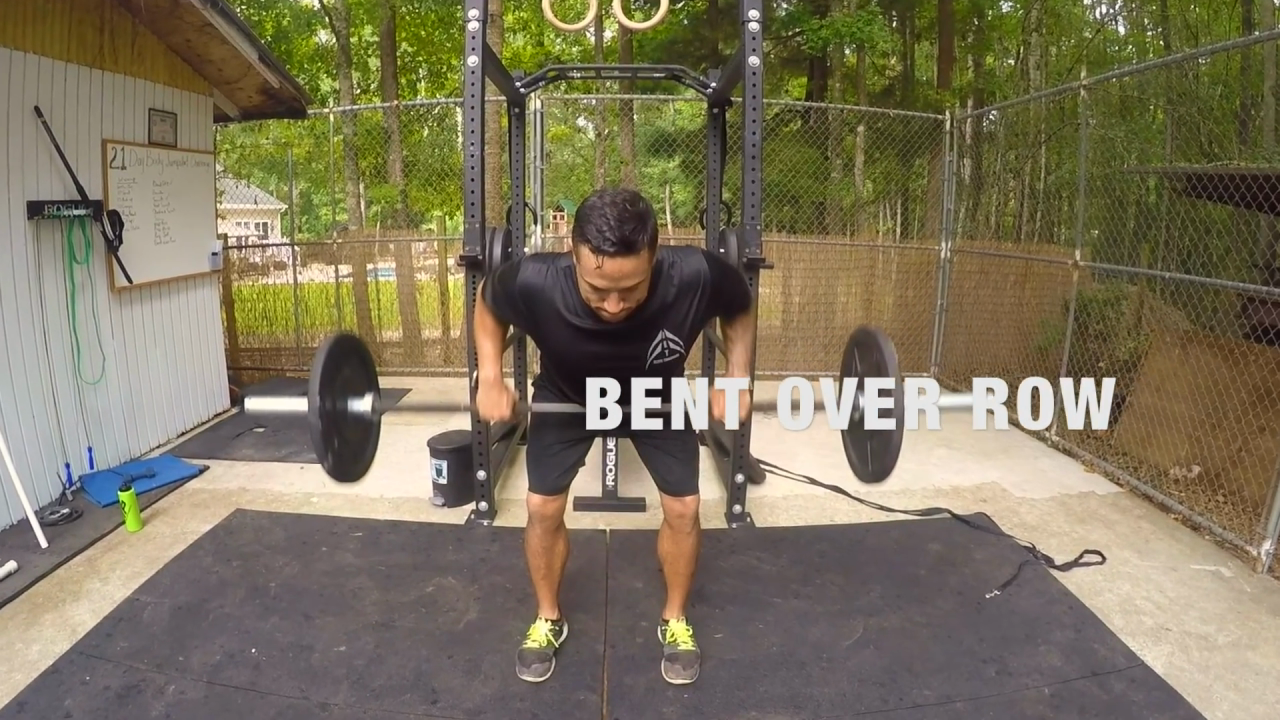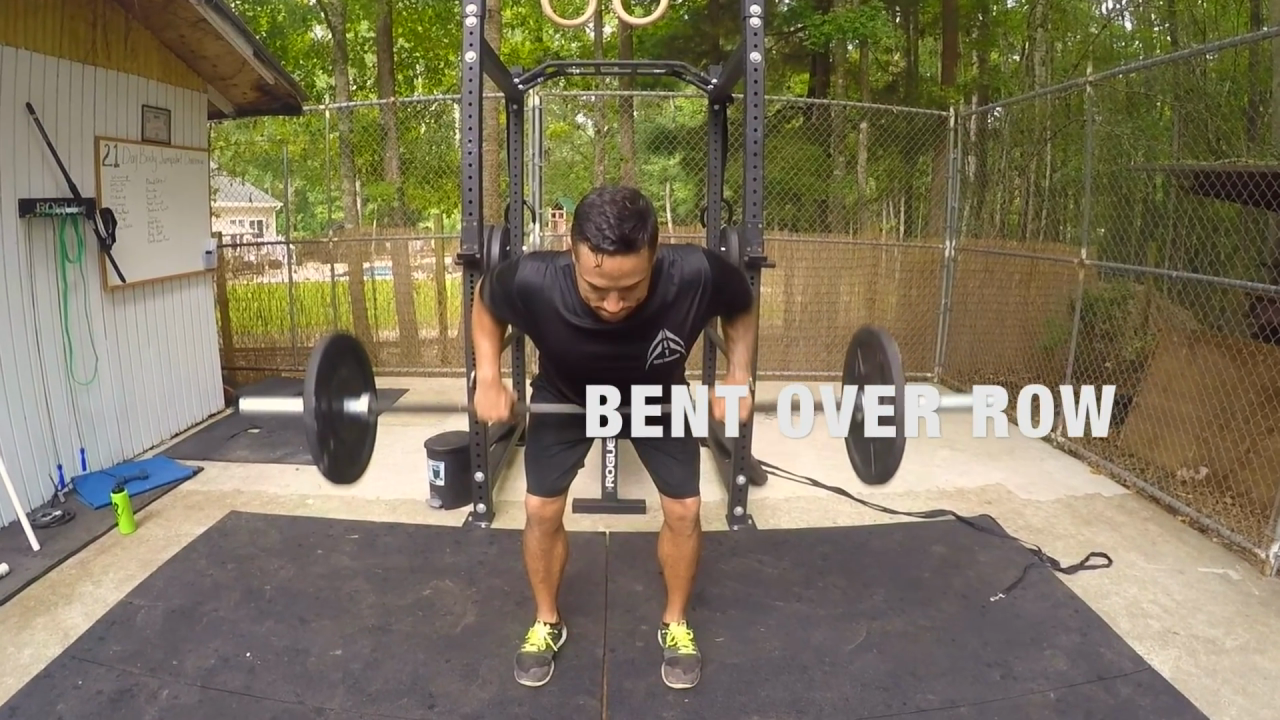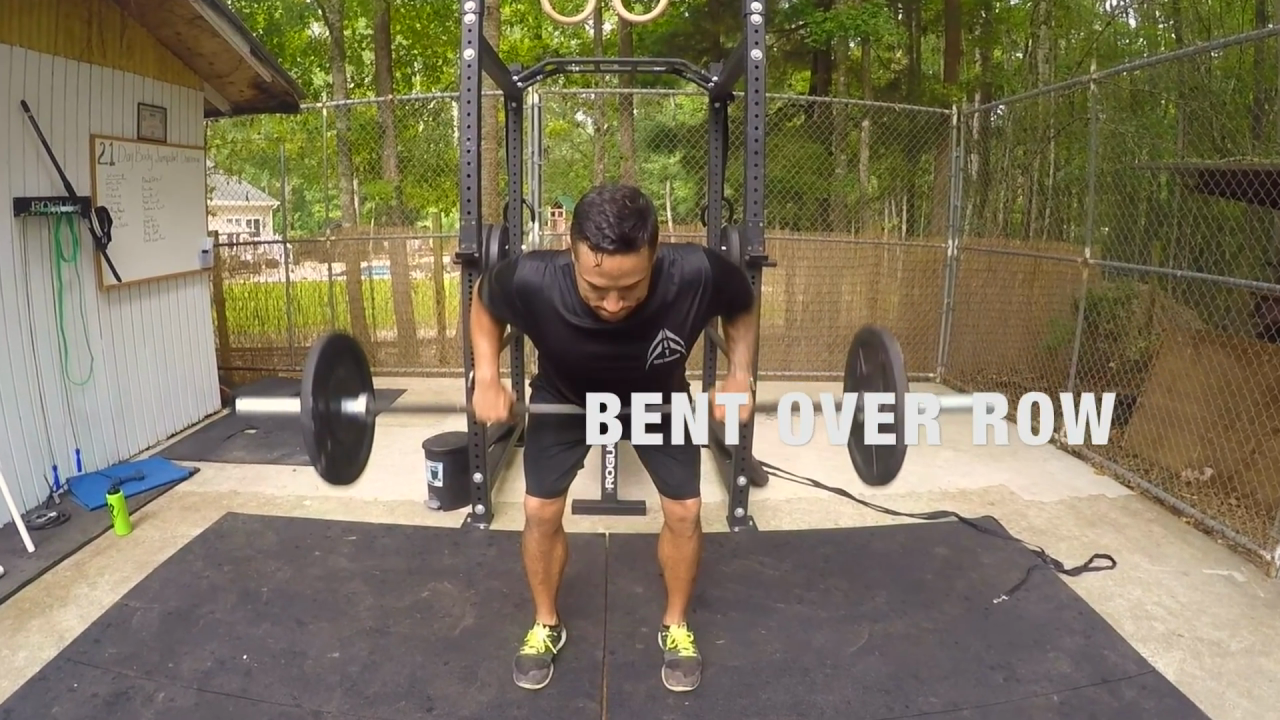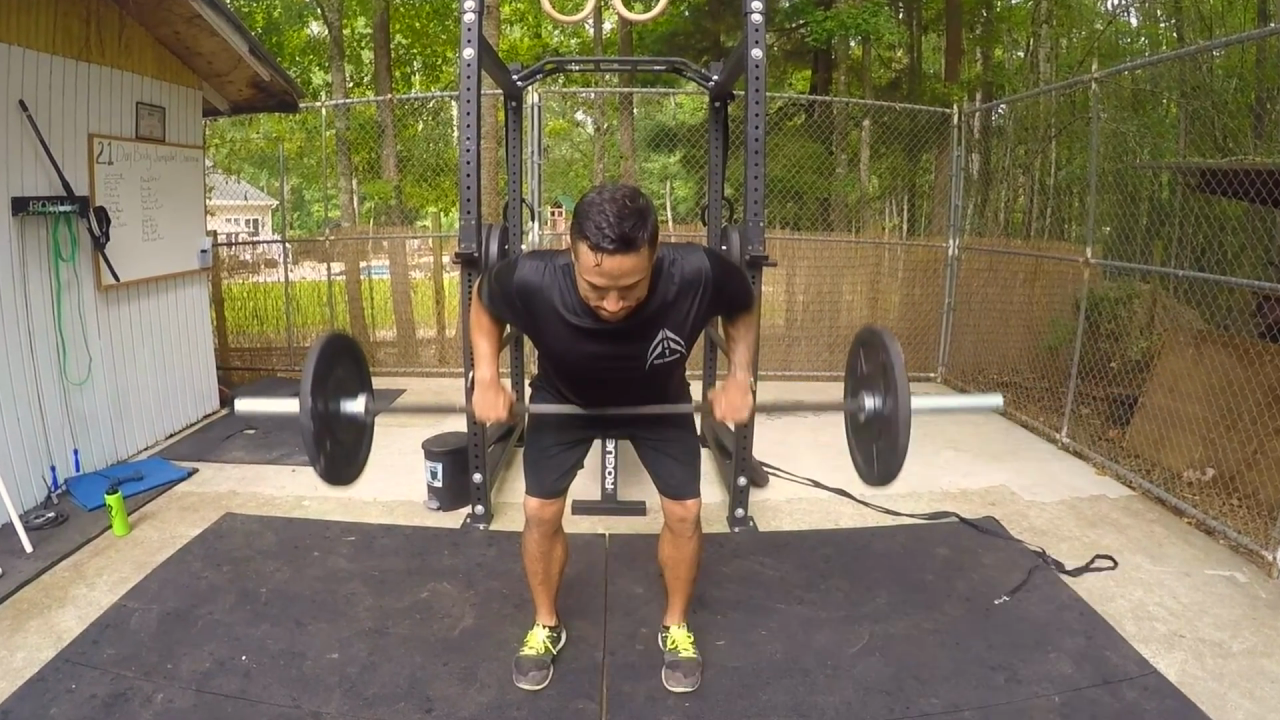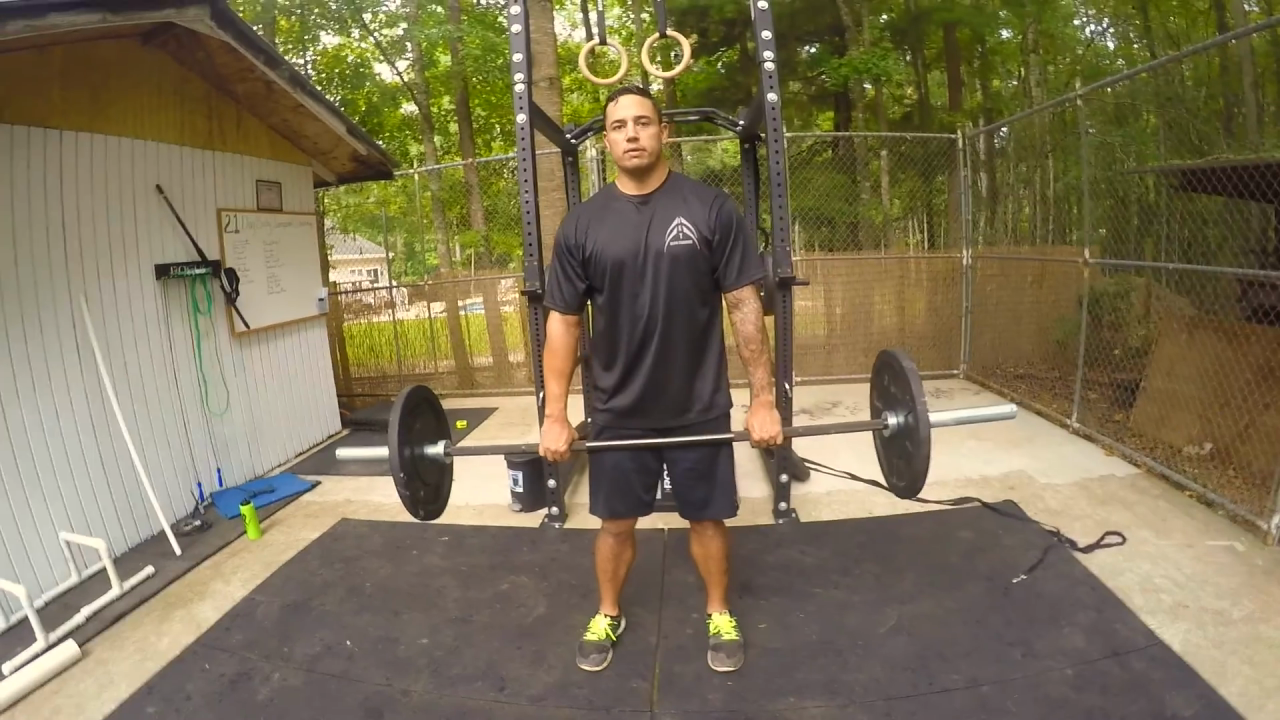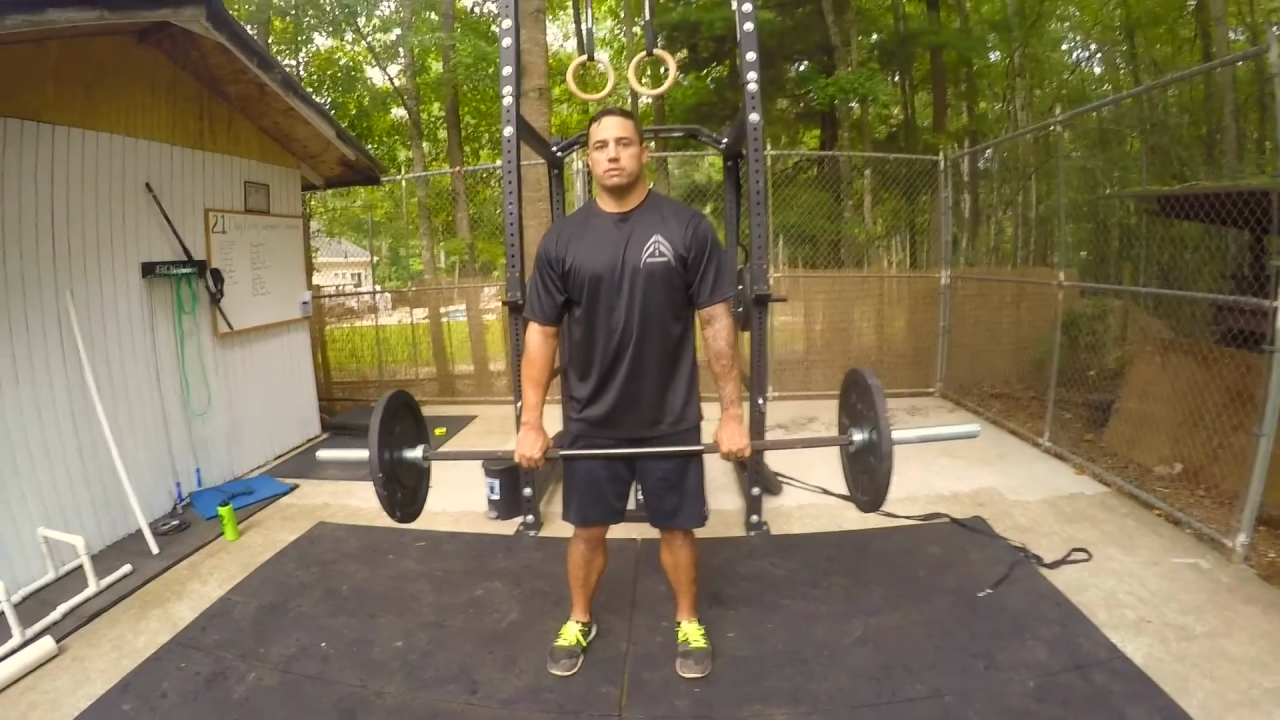
dt=0.3s
person 1, frame 1
left shoulder: (696, 275)
right shoulder: (534, 281)
left elbow: (740, 307)
right elbow: (487, 302)
left wrist: (736, 379)
right wrist: (490, 378)
left hip: (658, 398)
right hip: (565, 397)
left knee: (683, 507)
right knee: (542, 506)
left ankle: (675, 620)
right ankle: (547, 619)
person 1, frame 2
left shoulder: (697, 274)
right shoulder: (531, 280)
left elbow: (742, 307)
right elbow: (485, 300)
left wrist: (738, 378)
right wrist: (488, 378)
left hip: (658, 397)
right hip: (564, 398)
left knee: (684, 509)
right knee: (541, 508)
left ankle: (675, 624)
right ankle: (546, 623)
person 1, frame 3
left shoulder: (698, 273)
right shoulder: (530, 279)
left elbow: (743, 307)
right elbow: (483, 301)
left wrist: (739, 378)
right wrist: (487, 379)
left hip: (659, 399)
right hip: (563, 398)
left knee: (684, 510)
right knee: (540, 509)
left ankle: (675, 626)
right ankle: (546, 625)
person 1, frame 4
left shoulder: (695, 272)
right shoulder: (530, 279)
left elbow: (742, 308)
right elbow: (485, 303)
left wrist: (739, 379)
right wrist: (486, 380)
left hip: (658, 405)
right hip: (563, 402)
left knee: (683, 511)
right knee: (542, 510)
left ankle: (675, 629)
right ankle: (546, 627)
person 1, frame 5
left shoulder: (711, 208)
right shoulder: (582, 223)
left elbow: (744, 305)
right elbow: (563, 321)
left wrist: (764, 399)
right wrist: (554, 415)
left hip: (699, 409)
right hip: (618, 412)
left knee: (707, 518)
right knee: (615, 523)
left ankle: (719, 614)
right ankle: (608, 615)
person 1, frame 6
left shoulder: (687, 227)
right shoulder: (563, 239)
left elbow: (716, 322)
right elbow: (542, 332)
left wrist: (732, 412)
right wrist: (530, 422)
left hip: (671, 419)
right hip: (592, 421)
left knee: (677, 526)
right knee: (587, 528)
left ankle: (688, 622)
right ankle: (579, 621)
